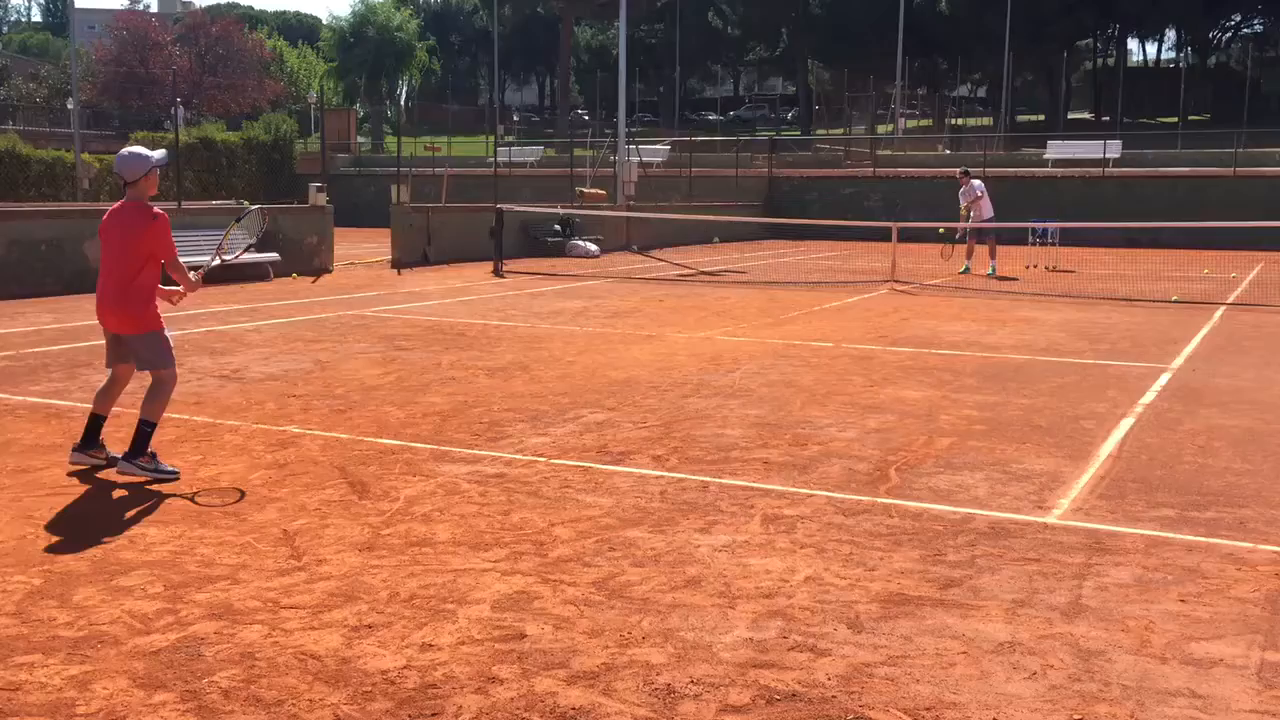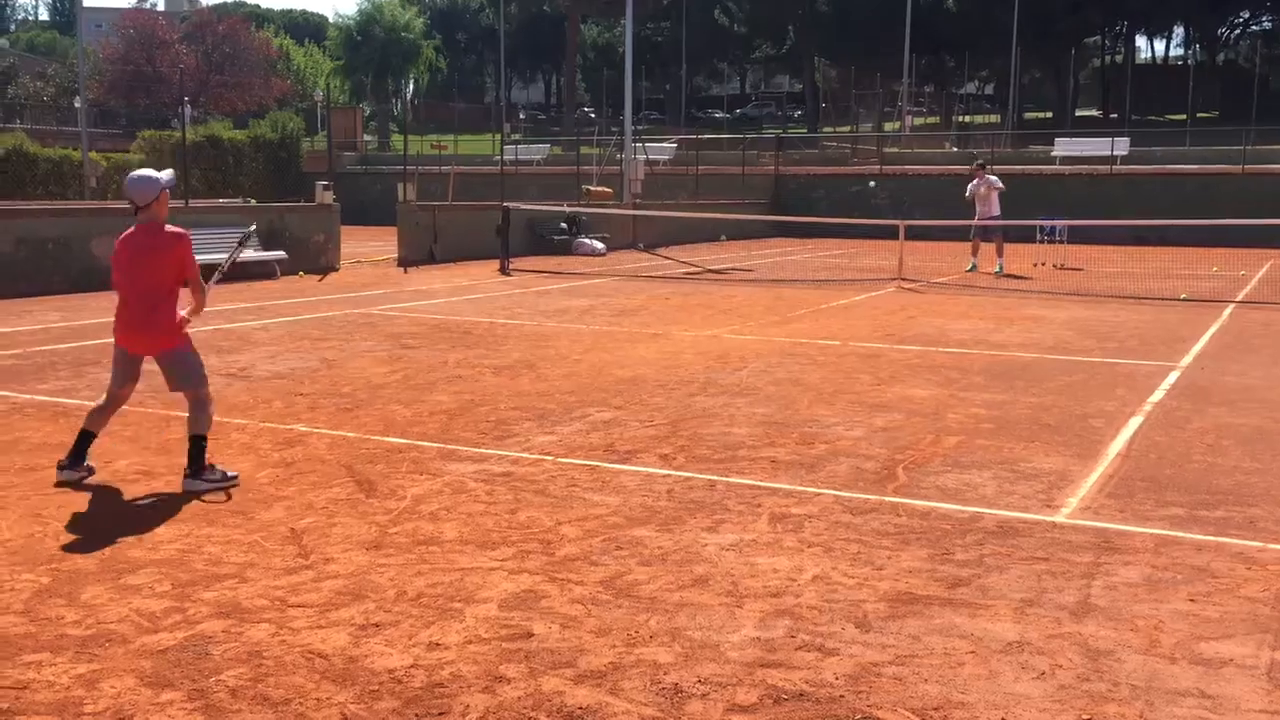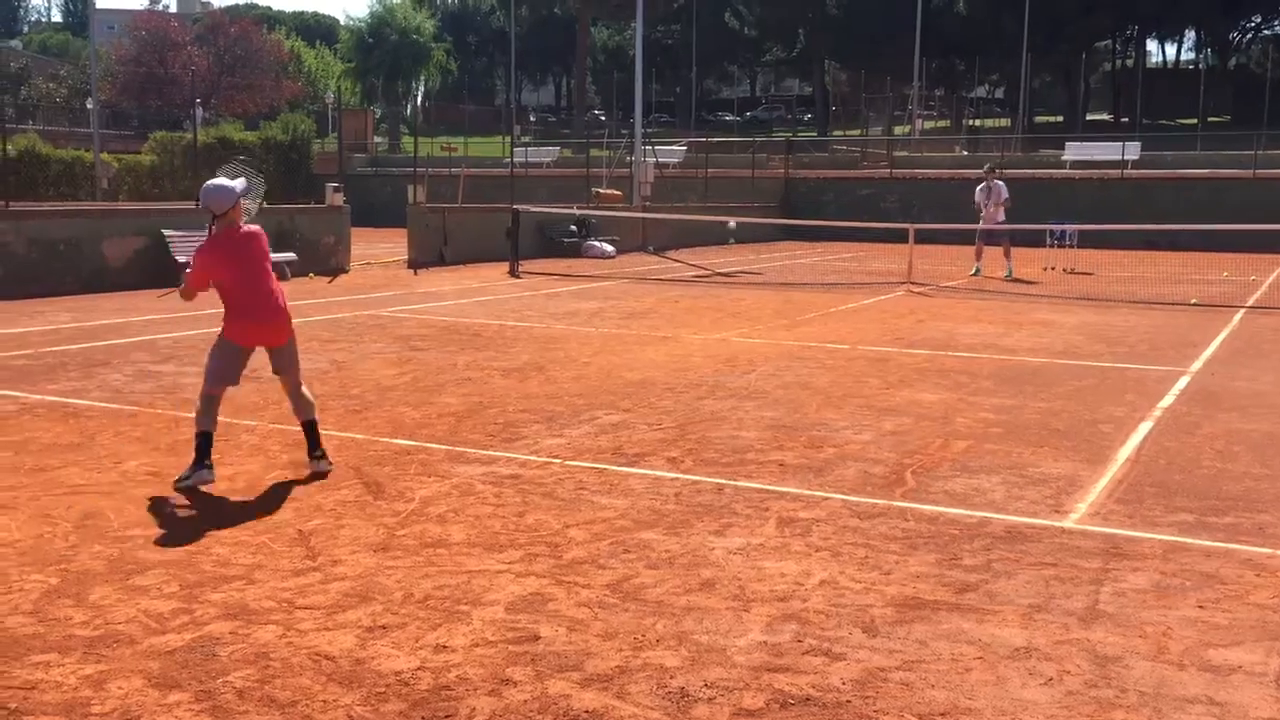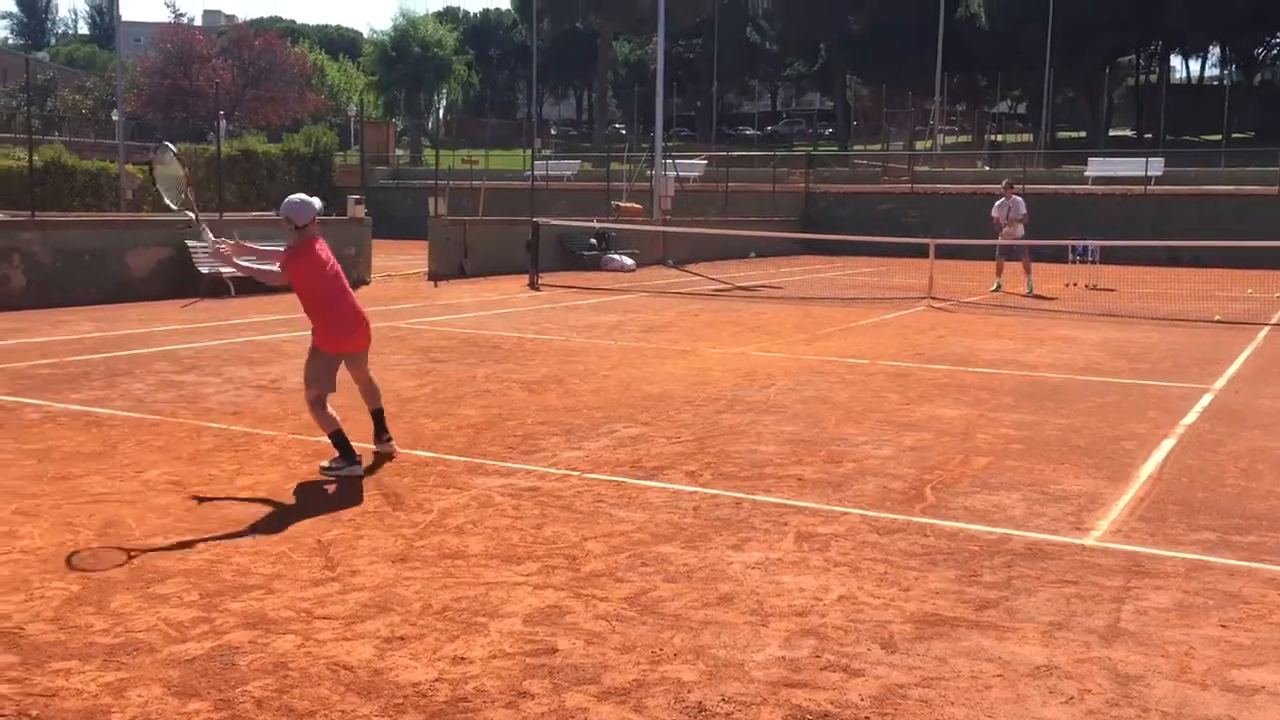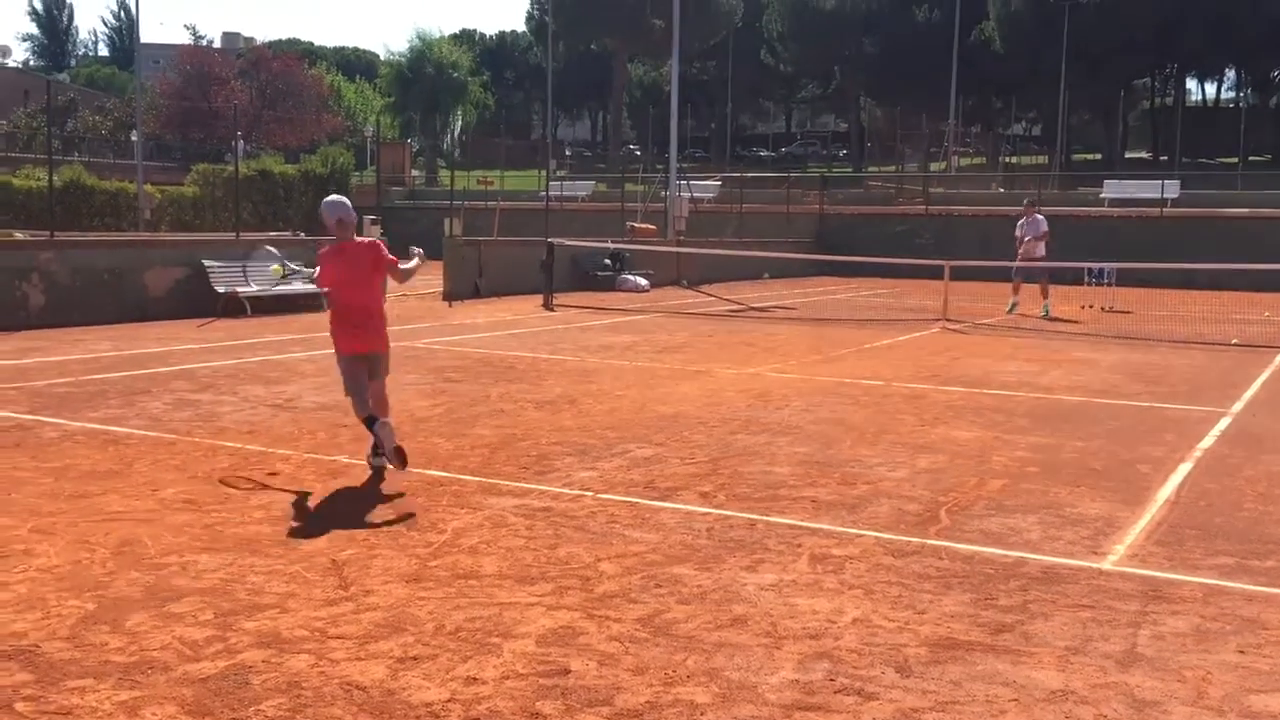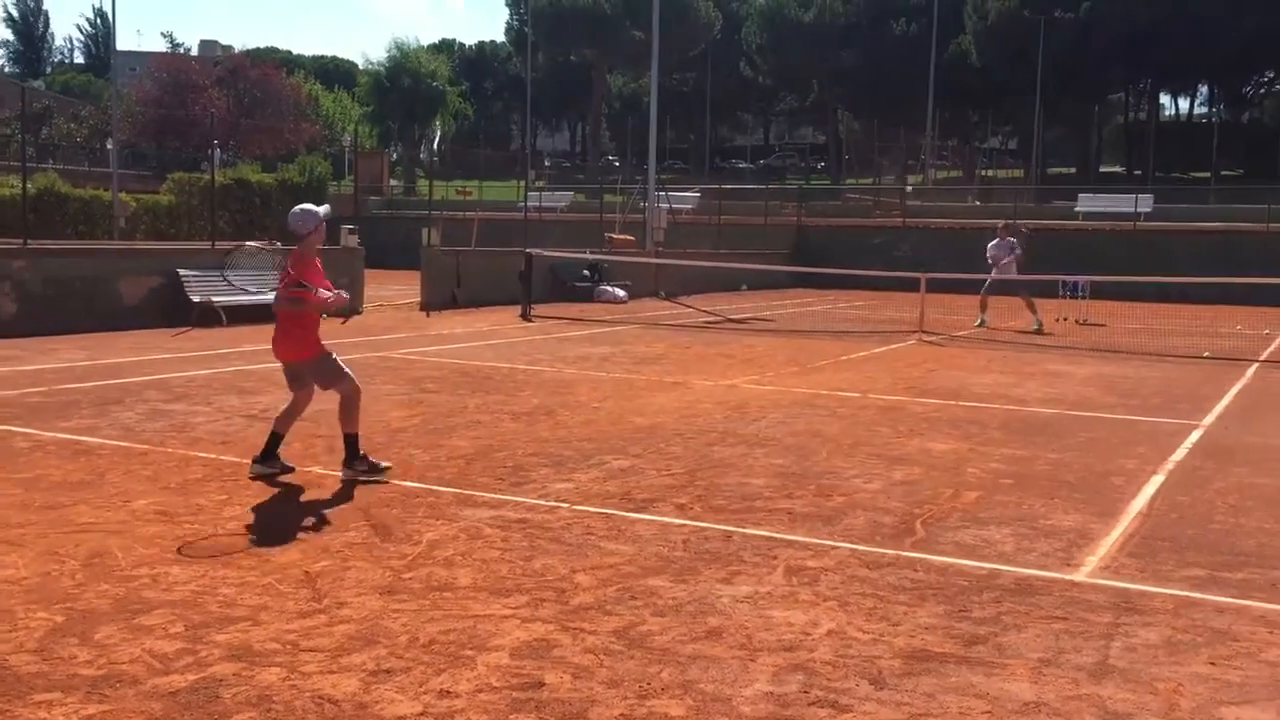
dt=0.4s
person 1, frame 1
left shoulder: (111, 216)
right shoulder: (155, 218)
right elbow: (173, 266)
left wrist: (160, 291)
right wrist: (190, 282)
left hip: (108, 308)
right hip: (137, 312)
left knee: (120, 375)
right knee: (165, 377)
left ankle: (88, 445)
right ankle: (136, 455)
person 1, frame 2
left shoulder: (123, 244)
right shoulder: (178, 239)
left elbow: (123, 293)
right elbow: (197, 287)
right wrist: (194, 310)
left hip: (129, 331)
right hip: (166, 332)
left knee: (115, 398)
right knee: (201, 398)
left ankle: (73, 461)
right ankle: (197, 469)
person 1, frame 3
left shoulder: (207, 252)
right shoulder: (256, 235)
left elbow: (187, 294)
left wrist: (194, 274)
left hip: (242, 327)
right hip: (279, 322)
left knee: (210, 395)
right knee: (294, 386)
left ankle: (202, 464)
right ankle: (317, 454)
person 1, frame 4
left shoulder: (299, 253)
right shoulder: (316, 244)
left elbow: (277, 277)
left wrist: (231, 261)
right wrist: (243, 248)
left hip: (330, 336)
right hip: (358, 327)
left knee: (315, 399)
right knee: (362, 377)
left ankle: (348, 457)
right ankle: (383, 437)
person 1, frame 5
left shoulder: (325, 257)
right shoulder: (371, 247)
right elbow: (401, 275)
right wrist: (417, 260)
left hip: (345, 338)
right hip: (374, 334)
left knee: (359, 397)
right knee: (377, 388)
left ankle: (382, 434)
right ankle: (381, 449)
person 1, frame 6
left shoulder: (310, 261)
right shoulder: (300, 264)
left elbow: (327, 294)
right elbow: (279, 304)
left wrist: (333, 299)
right wrist: (316, 305)
left hip: (289, 343)
right hip: (303, 344)
left knee: (301, 397)
right knee: (350, 392)
left ankle: (266, 458)
right ankle: (354, 461)
